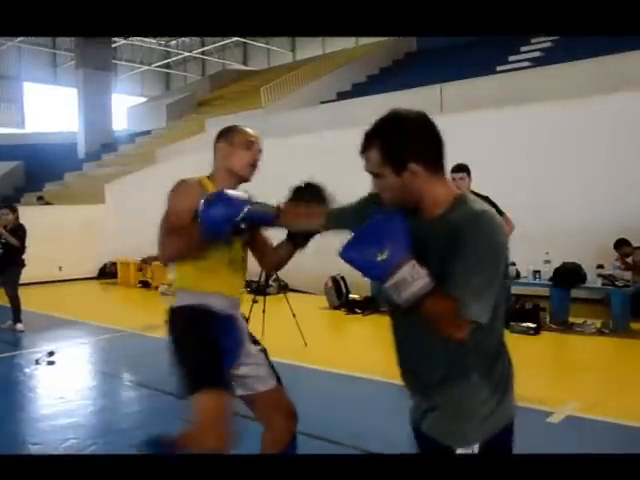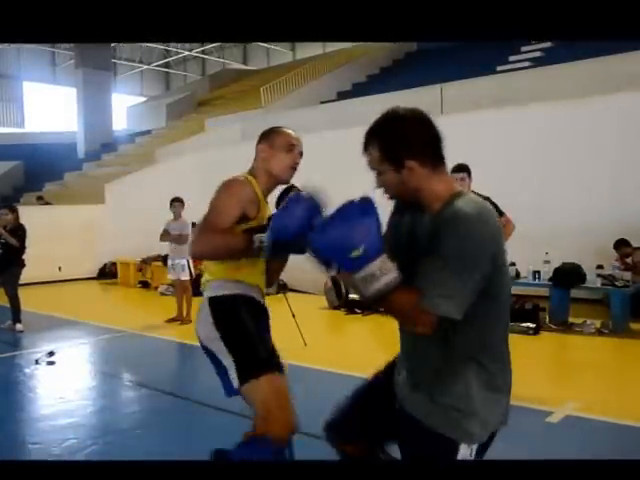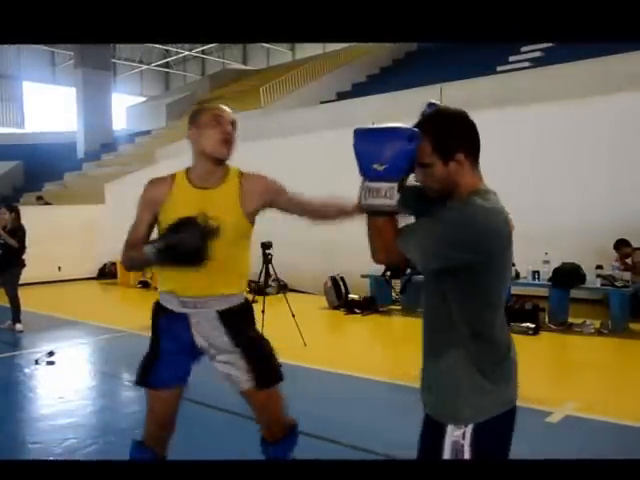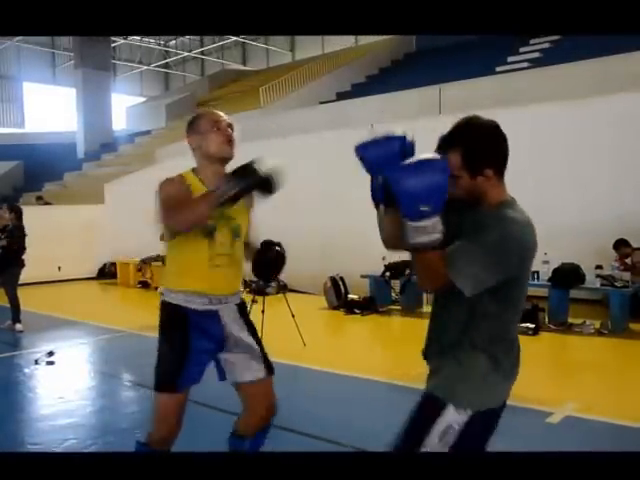
dt=0.4s
person 1, frame 1
left shoulder: (478, 228)
right shoulder: (391, 208)
left elbow: (456, 324)
right elbow: (316, 217)
left wrist: (396, 269)
left hip: (470, 403)
right hip: (433, 393)
person 1, frame 2
left shoulder: (470, 227)
right shoulder: (408, 211)
left elbow: (421, 317)
right elbow: (385, 281)
left wrist: (365, 259)
right wrist: (333, 252)
left hip: (462, 397)
right hip: (412, 375)
right knee: (345, 435)
person 1, frame 3
left shoulder: (476, 218)
right shoulder: (446, 200)
left elbow: (385, 251)
right elbow: (399, 200)
left wrist: (379, 176)
left hip: (471, 389)
right hip: (462, 380)
person 1, frame 4
left shoulder: (511, 231)
right shoulder: (459, 208)
left elbow: (433, 279)
right elbow: (393, 241)
left wrist: (420, 214)
right wrist: (387, 193)
left hip: (474, 376)
right hip: (457, 367)
left knee: (410, 453)
person 2, frame 1
right shoulder: (192, 190)
left elbow: (270, 263)
right elbow: (168, 250)
left wrist: (299, 233)
left hip: (229, 321)
right hip: (198, 316)
left knee: (284, 418)
right knee: (213, 438)
person 2, frame 2
left shoulder: (263, 204)
right shoulder: (241, 188)
right elbow: (202, 246)
left wrist: (288, 237)
right wrist: (266, 237)
left hip: (242, 314)
right hip: (231, 311)
left knee: (279, 422)
right knee: (276, 423)
person 2, frame 3
left shoulder: (253, 187)
right shoulder: (160, 190)
left elbow: (312, 209)
right elbow: (128, 256)
right wrist: (156, 250)
left hip: (227, 316)
right hip: (173, 317)
left knee: (274, 418)
right knee: (157, 426)
person 2, frame 4
left shoulder: (242, 192)
right shoulder: (175, 187)
right elbow: (177, 223)
right wrist: (230, 188)
left hip: (230, 312)
right hip: (185, 313)
left knee: (262, 408)
right knee: (165, 428)
person 3, frame 1
left shoulder: (19, 228)
left elbow: (17, 243)
left hip: (14, 265)
left knee: (12, 293)
left ankle: (18, 321)
right ankle: (14, 320)
person 3, frame 2
left shoulder: (19, 228)
left elbow: (17, 243)
left hip: (13, 265)
left knee: (12, 293)
left ankle: (18, 322)
right ankle: (14, 320)
person 3, frame 3
left shoulder: (19, 229)
left elbow: (16, 244)
left hip: (14, 266)
left knee: (12, 293)
left ankle: (17, 322)
right ankle: (14, 320)
person 3, frame 4
left shoulder: (18, 229)
left elbow: (11, 242)
left hip: (13, 266)
left knee: (11, 293)
left ankle: (17, 322)
right ankle: (14, 320)
person 4, frame 1
left shoulder: (188, 223)
right shoulder: (171, 223)
left elbow: (184, 240)
right elbow: (168, 238)
left hip: (184, 258)
right hip: (174, 258)
left knee: (187, 286)
right knee: (177, 286)
left ankle: (187, 314)
right ankle: (178, 313)
person 4, frame 2
left shoulder: (186, 223)
right shoulder: (169, 223)
left elbow: (184, 240)
right elbow: (162, 238)
left wrist: (170, 237)
right wrist: (175, 237)
left hip: (183, 258)
right hip: (172, 258)
left knee: (186, 286)
right knee: (177, 286)
left ankle: (188, 315)
right ankle: (179, 314)
person 4, frame 3
left shoulder: (183, 223)
right shoulder: (168, 223)
left elbow: (182, 240)
right elbow: (161, 237)
left wrist: (169, 238)
right wrist: (173, 238)
left hip: (182, 256)
right hip: (171, 257)
left knee: (184, 285)
right knee: (175, 285)
left ankle: (184, 313)
right ankle: (177, 313)
person 4, frame 4
left shoulder: (183, 221)
right shoulder: (170, 221)
left elbow: (181, 239)
right elbow: (162, 237)
left wrist: (170, 236)
right wrist: (171, 236)
left hip: (182, 258)
right hip: (172, 257)
left knee: (184, 285)
right knee: (175, 286)
left ankle: (185, 314)
right ankle: (178, 314)
